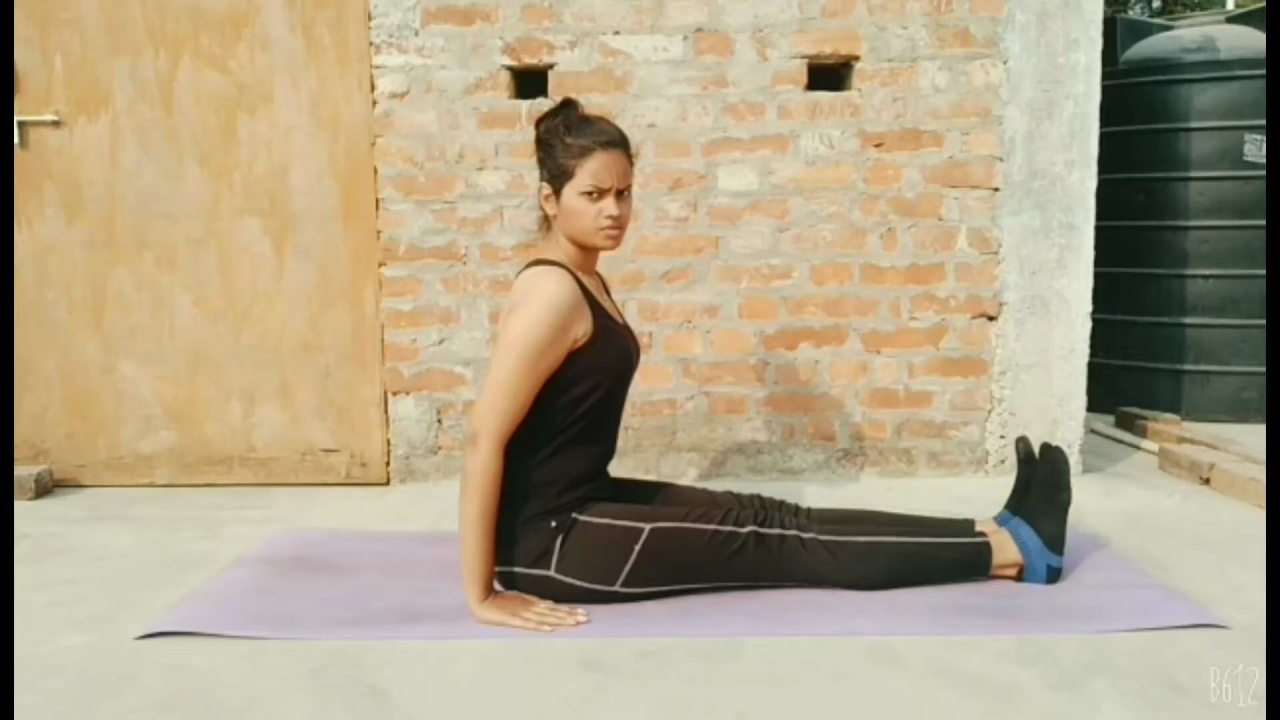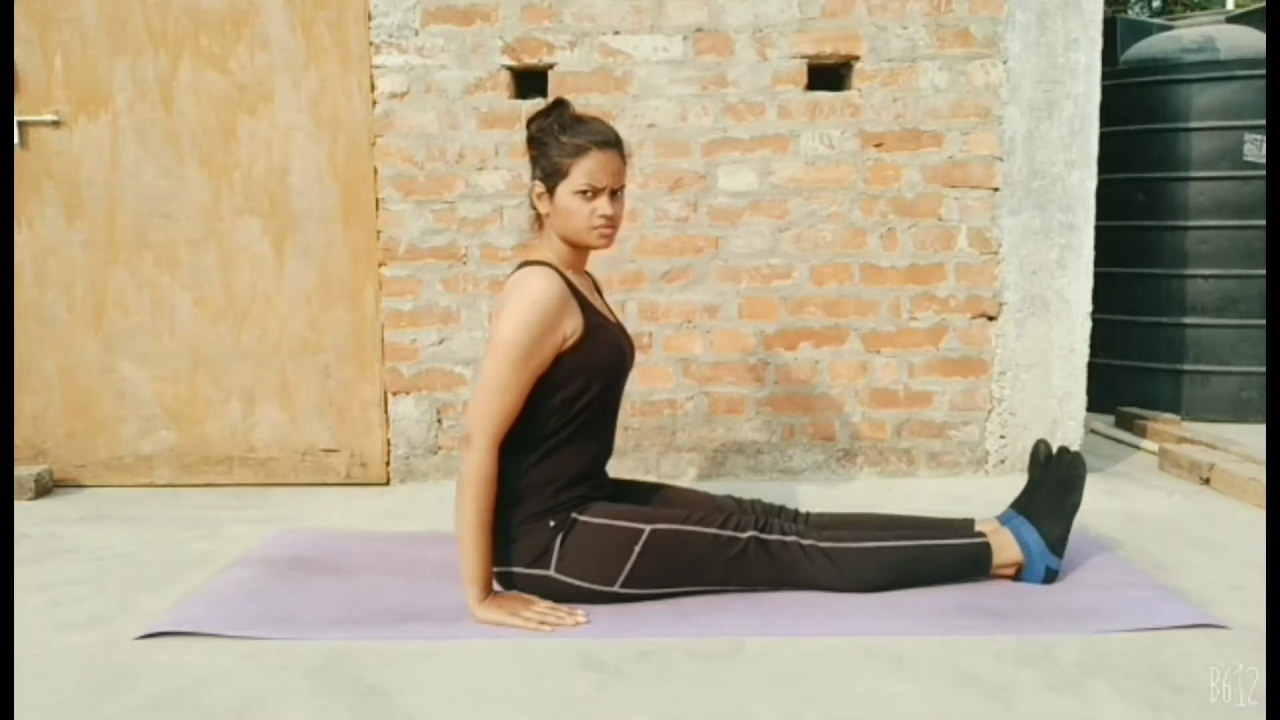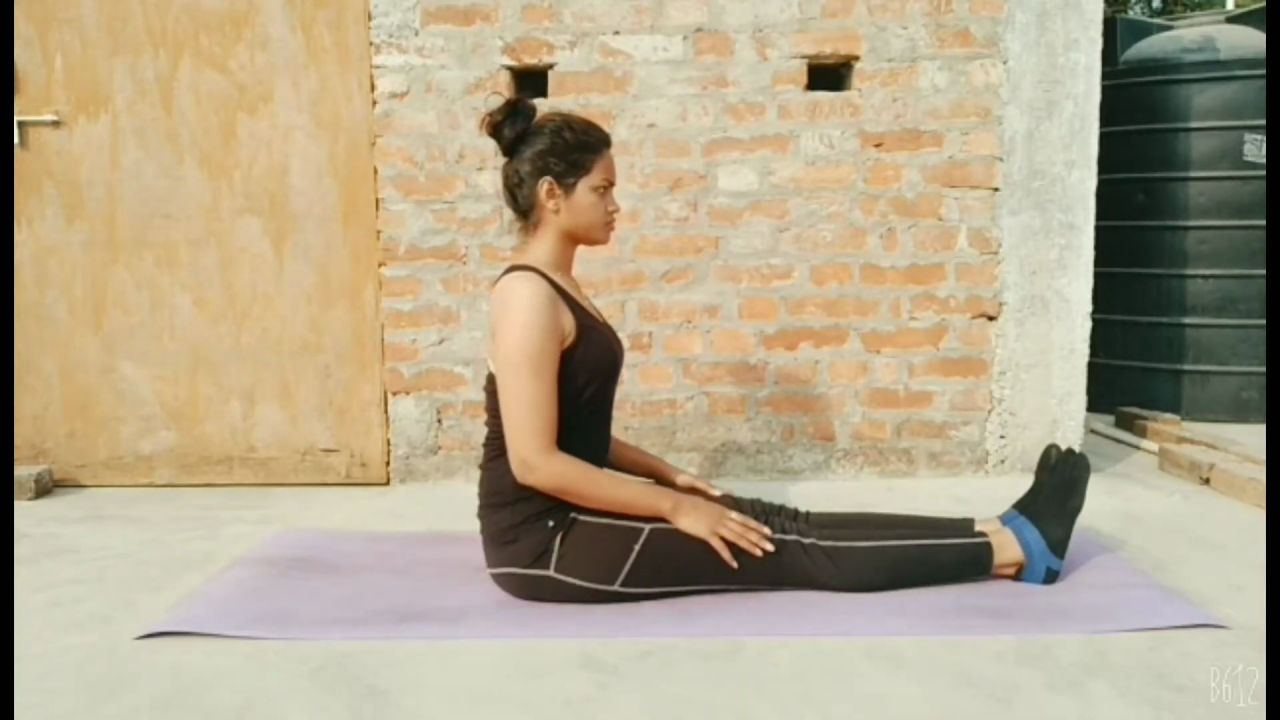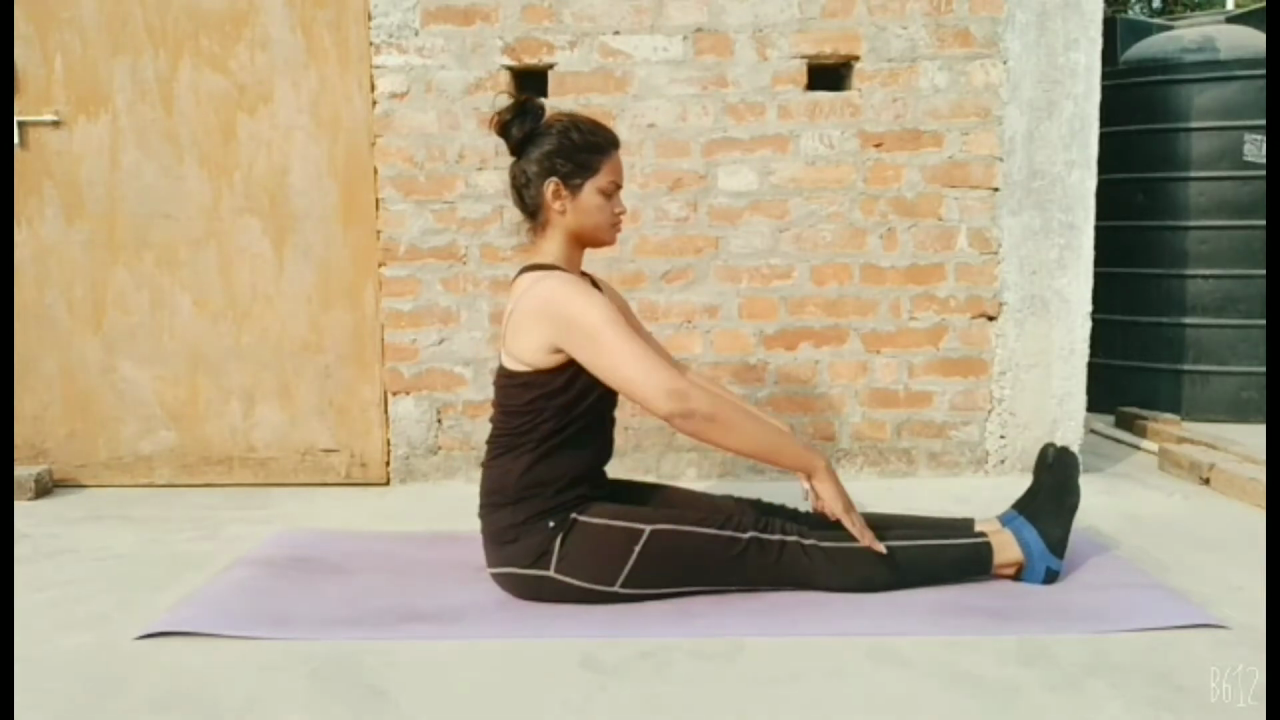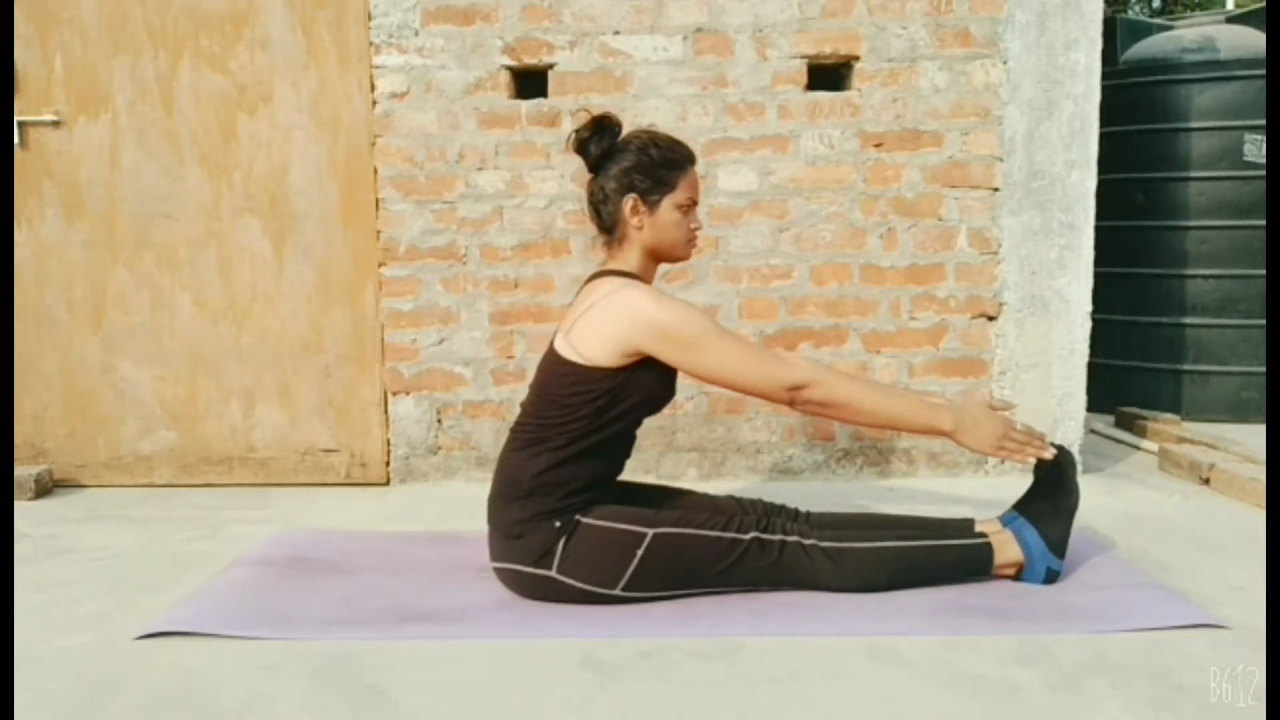
dt=1s
person 1, frame 1
left shoulder: (583, 281)
right shoulder: (551, 294)
right elbow: (484, 438)
right wrist: (482, 594)
left hip: (582, 507)
right hip: (550, 539)
left knee: (772, 519)
right knee: (773, 540)
left ankle: (1003, 535)
right ankle: (1016, 551)
person 1, frame 2
left shoulder: (574, 283)
right shoulder: (540, 294)
right elbow: (478, 439)
right wrist: (482, 593)
left hip: (579, 506)
right hip: (548, 538)
left knee: (769, 523)
right knee: (772, 543)
left ankle: (1003, 534)
right ankle: (1013, 549)
person 1, frame 3
left shoulder: (557, 287)
right shoulder: (528, 298)
right elbow: (535, 461)
left wrist: (669, 476)
right wrist: (675, 508)
left hip: (569, 518)
right hip: (543, 540)
left knee: (775, 522)
right knee: (776, 544)
left ankle: (999, 535)
right ankle: (1014, 549)
person 1, frame 4
left shoulder: (574, 288)
right shoulder: (556, 298)
left elbow: (675, 379)
right elbow: (681, 399)
left wrist: (796, 447)
right wrist: (811, 462)
left hip: (573, 510)
right hip: (542, 541)
left knee: (768, 523)
right knee: (773, 545)
left ankle: (996, 535)
right ankle: (1011, 550)
person 1, frame 5
left shoulder: (622, 295)
right shoulder: (638, 311)
left elbow: (784, 376)
right elbow: (799, 387)
right wrist: (951, 422)
left hip: (573, 513)
right hip: (547, 541)
left knee: (772, 523)
right knee: (772, 545)
left ankle: (998, 534)
right ankle: (1013, 550)
